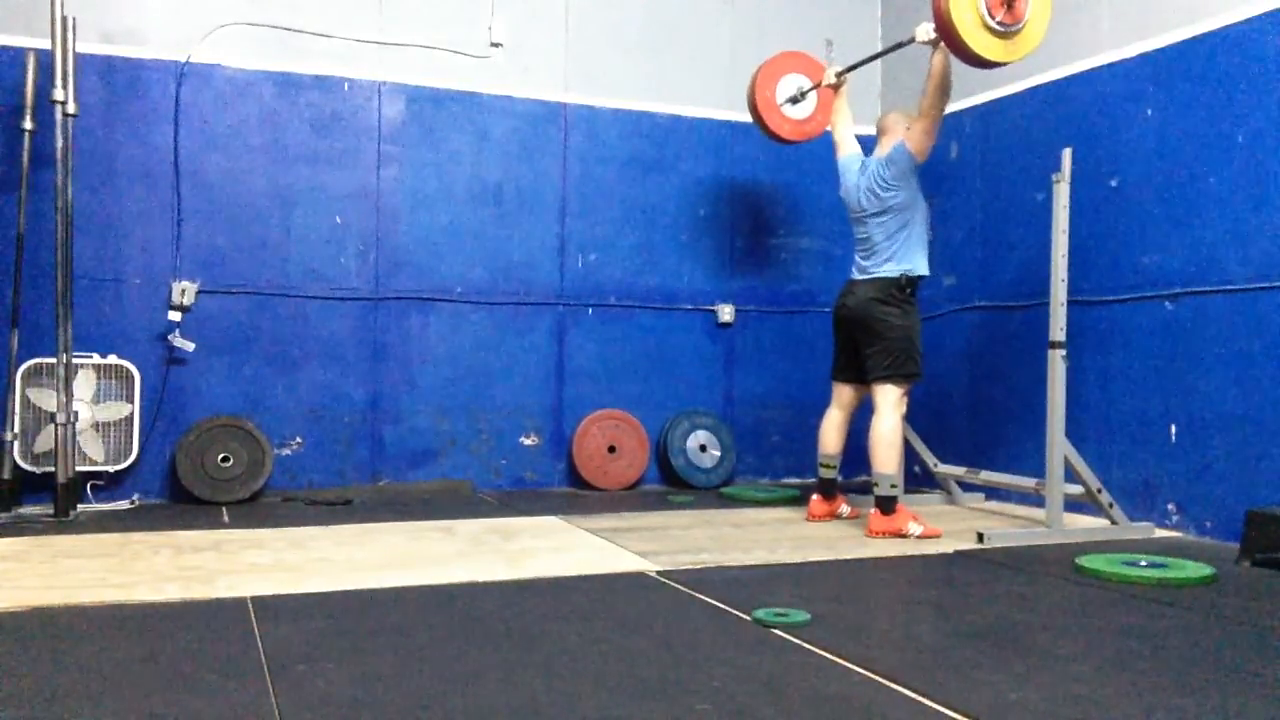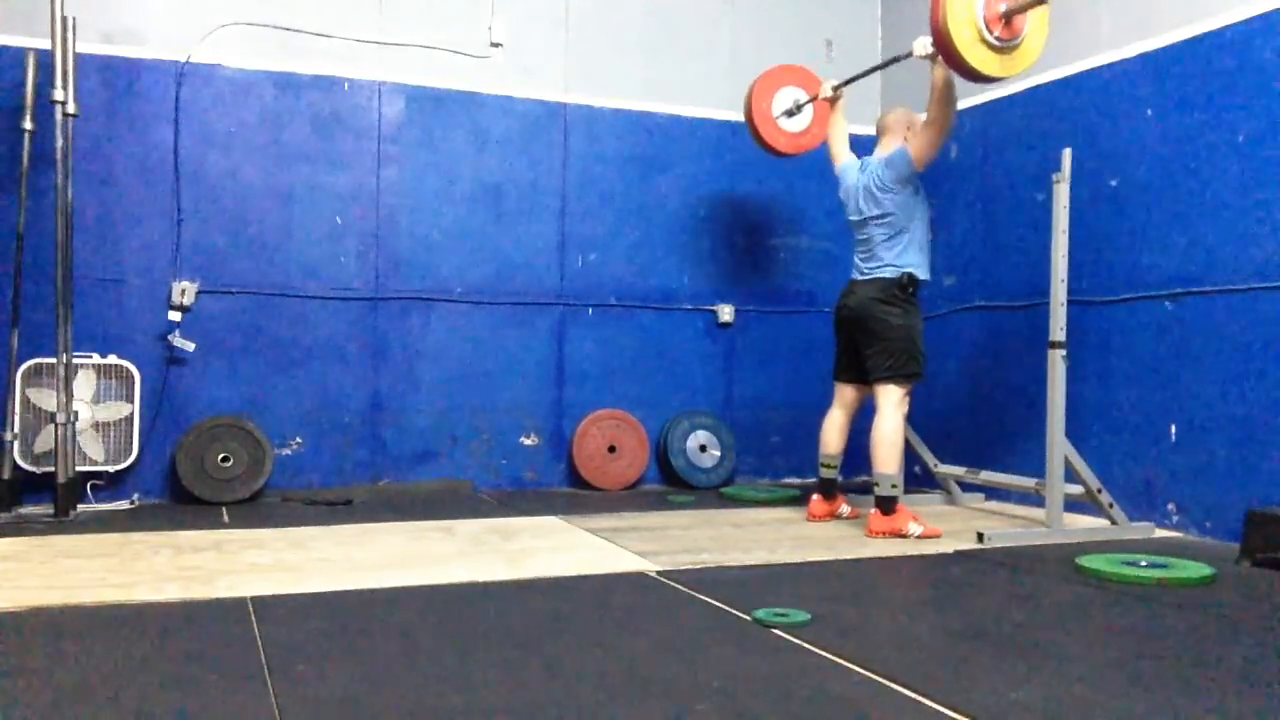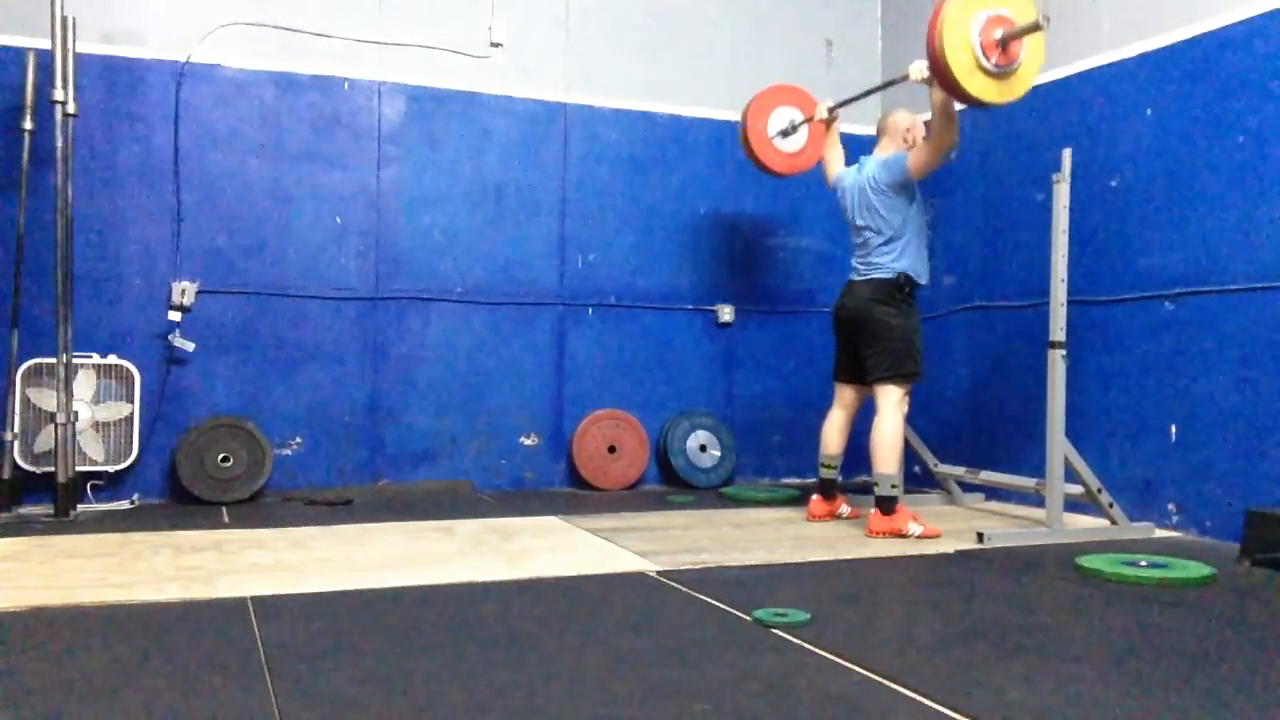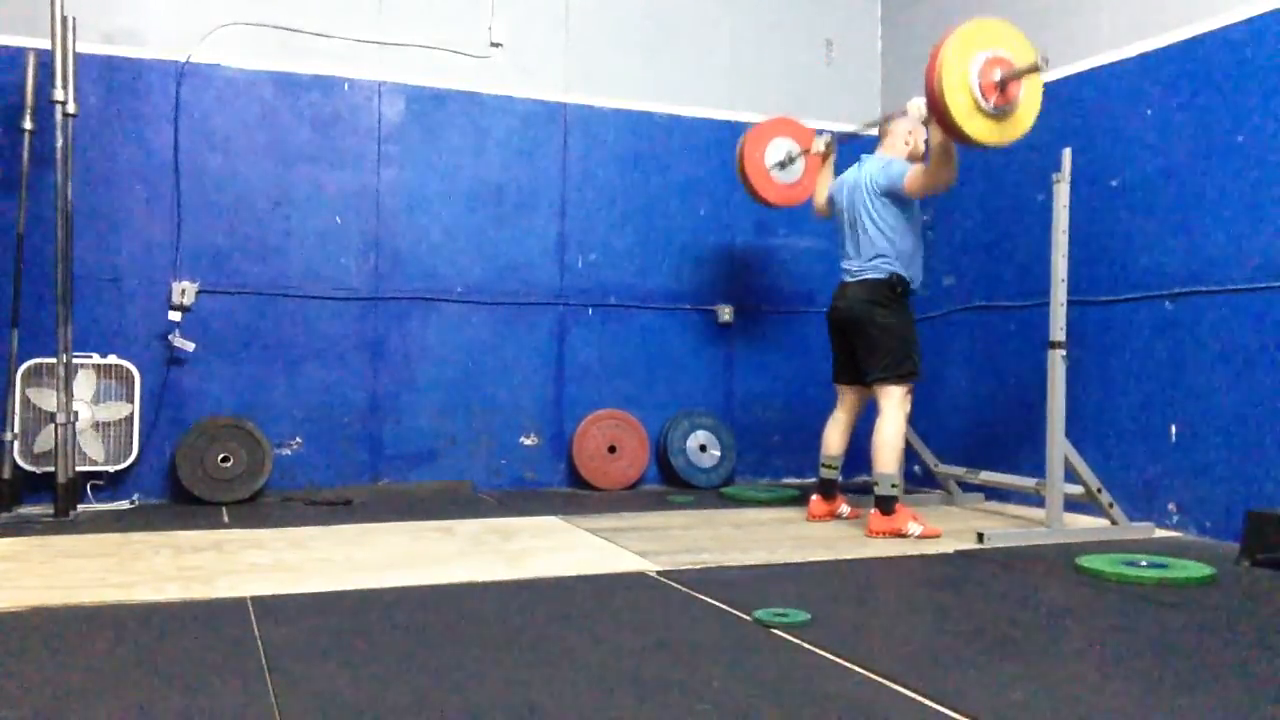
dt=0.2s
person 1, frame 1
left shoulder: (853, 170)
right shoulder: (896, 167)
left elbow: (842, 130)
right elbow: (933, 110)
left wrist: (837, 90)
right wrist: (941, 48)
left hip: (853, 296)
right hip: (887, 298)
left knee: (843, 401)
right knee: (890, 403)
left ankle: (825, 497)
right ankle: (887, 514)
person 1, frame 2
left shoulder: (853, 174)
right shoulder: (895, 168)
left elbow: (837, 143)
right elbow: (941, 123)
left wrist: (834, 103)
right wrist: (940, 61)
left hip: (855, 296)
right hip: (888, 298)
left knee: (845, 401)
right knee: (892, 403)
left ankle: (825, 497)
right ankle: (887, 513)
person 1, frame 3
left shoulder: (853, 177)
right shoulder: (892, 169)
left elbow: (831, 169)
right elbow: (944, 141)
left wrist: (830, 126)
right wrist: (938, 83)
left hip: (853, 297)
right hip: (886, 297)
left knee: (845, 402)
right knee: (892, 403)
left ankle: (825, 497)
right ankle: (887, 513)
person 1, frame 4
left shoulder: (850, 175)
right shoulder: (889, 171)
left elbow: (821, 203)
right elbow: (940, 176)
left wrist: (825, 160)
right wrist: (934, 123)
left hip: (846, 298)
right hip: (880, 297)
left knee: (848, 403)
right knee: (894, 403)
left ankle: (825, 496)
right ankle: (887, 511)
